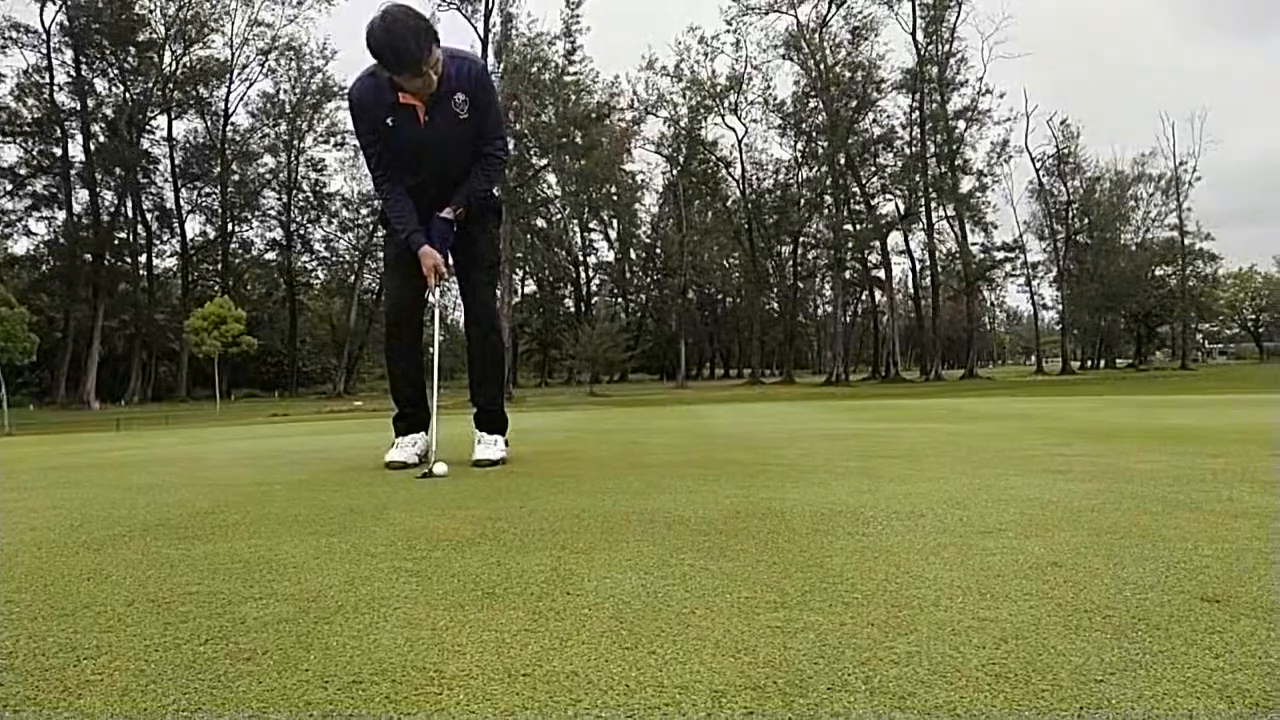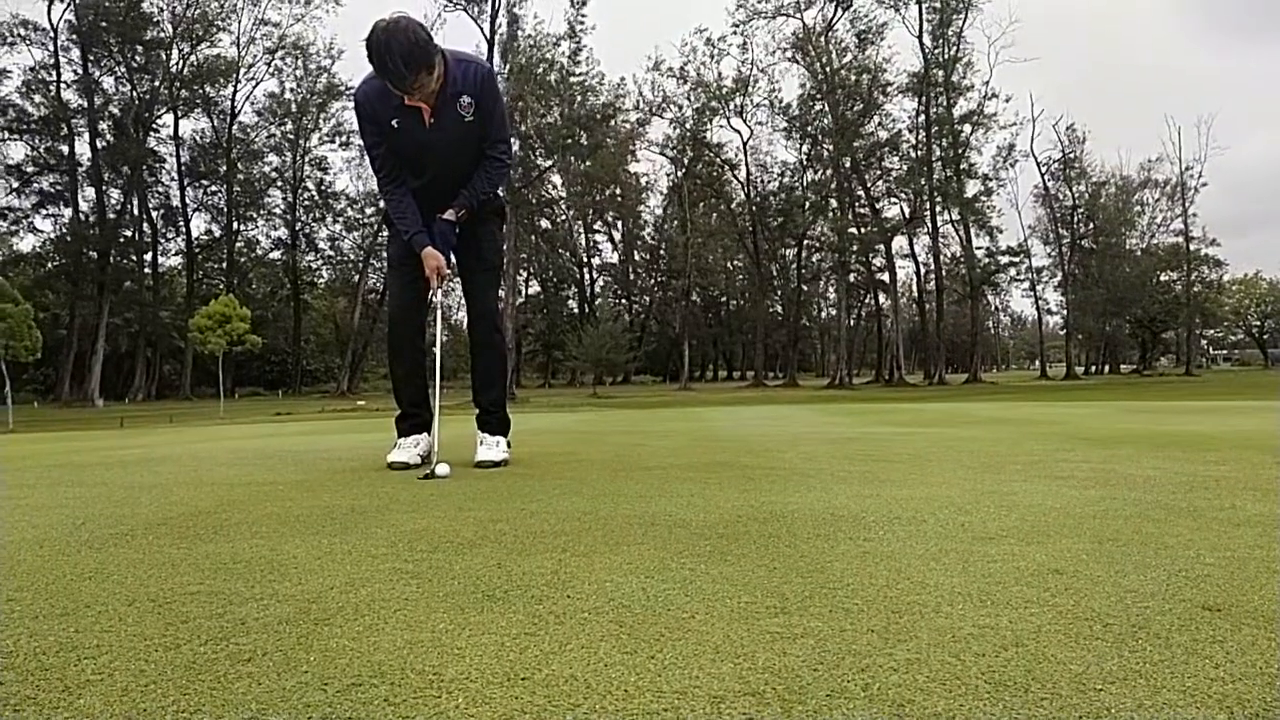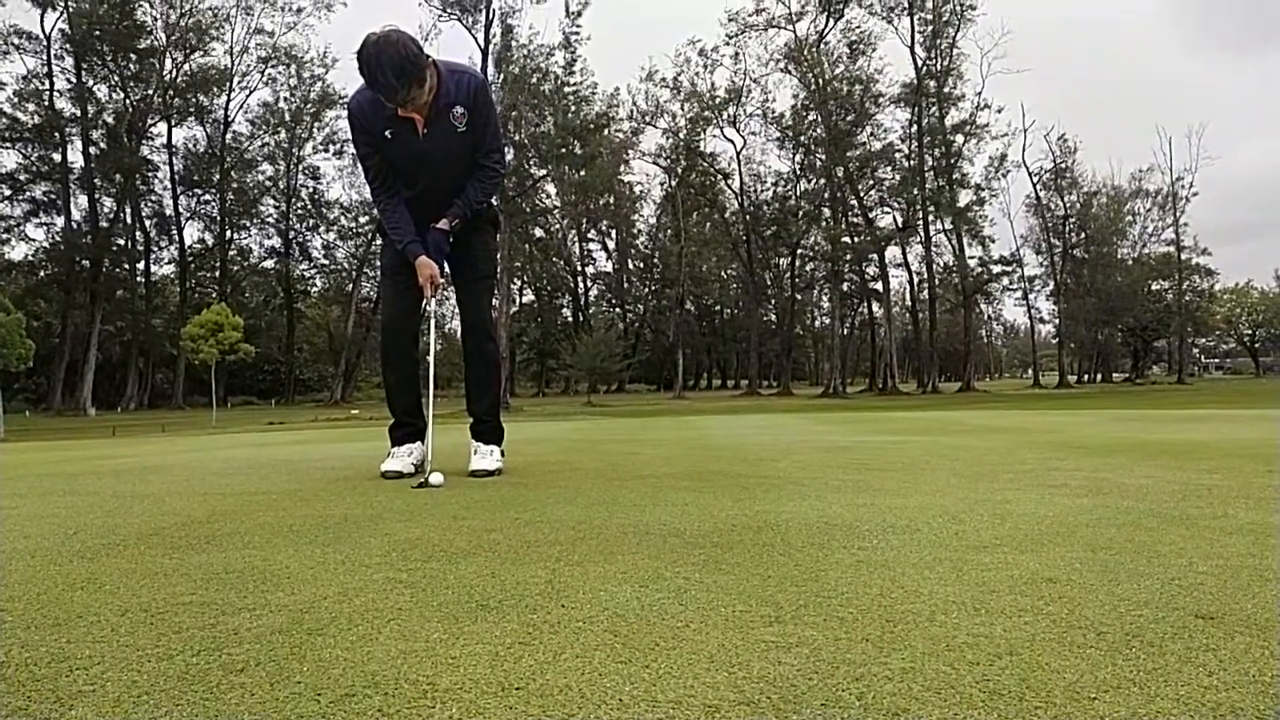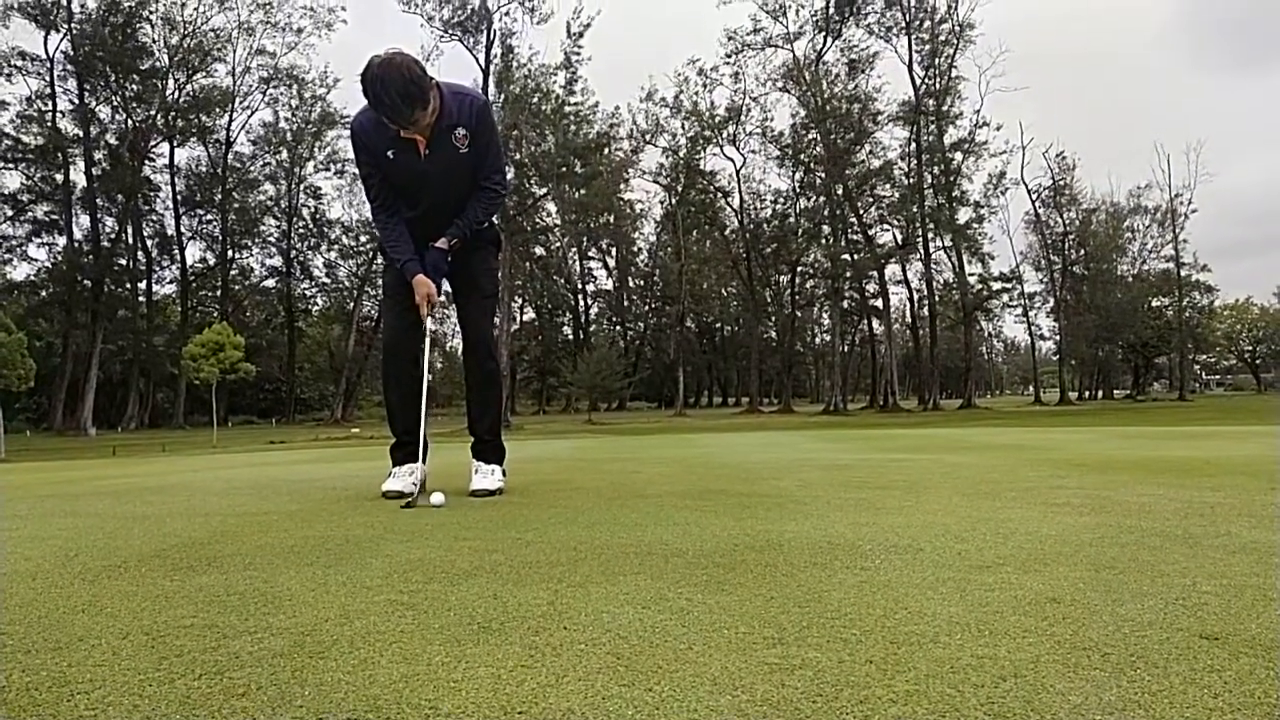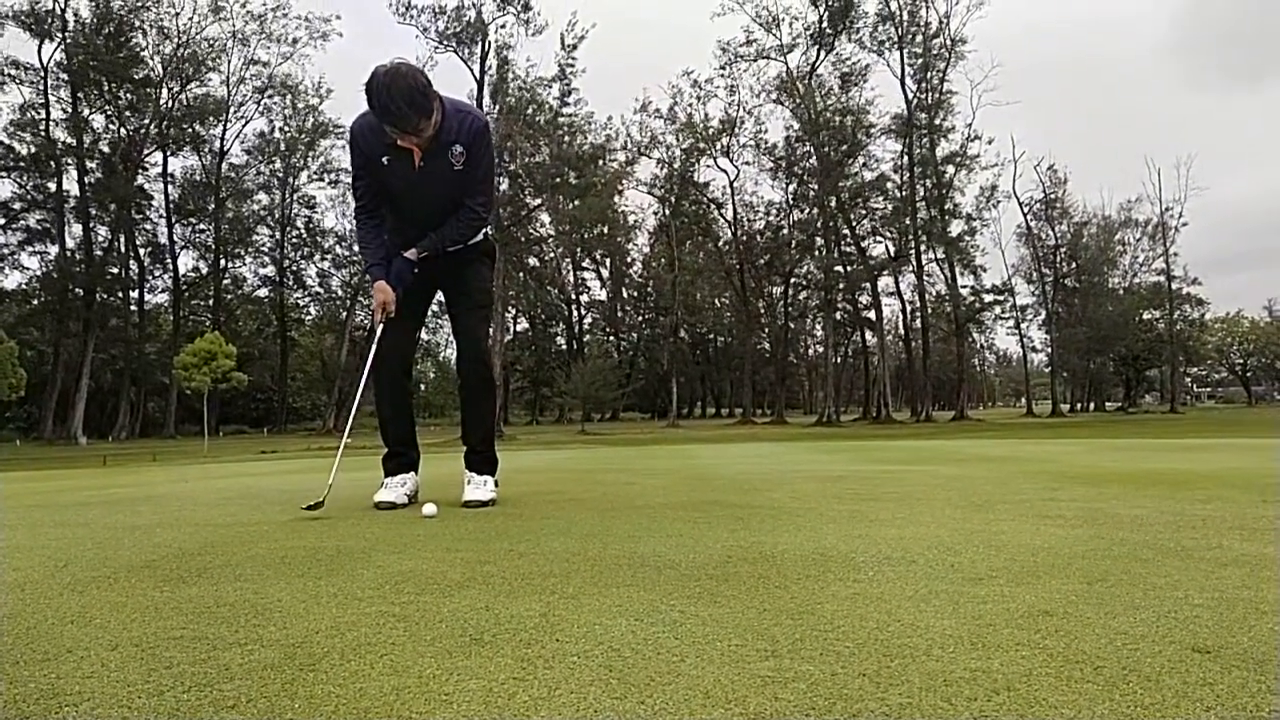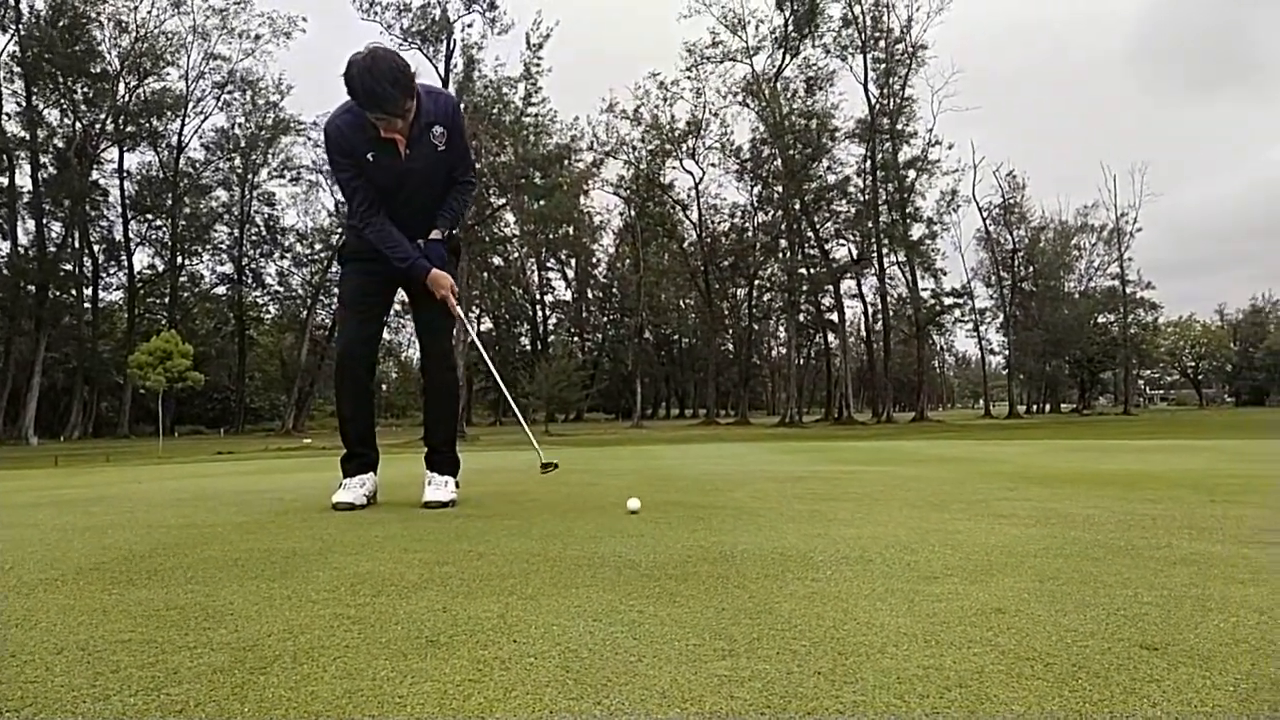
dt=0.7s
person 1, frame 1
left shoulder: (471, 72)
right shoulder: (365, 95)
left elbow: (495, 152)
right elbow: (386, 180)
left wrist: (454, 211)
right wrist: (420, 243)
left hip: (471, 207)
right hip: (408, 214)
left knee: (482, 311)
right knee: (400, 315)
left ankle: (491, 429)
right ankle: (411, 430)
person 1, frame 2
left shoulder: (476, 76)
right shoulder: (370, 98)
left elbow: (499, 156)
right elbow: (390, 181)
left wrist: (456, 213)
right wrist: (422, 244)
left hip: (474, 209)
right hip: (411, 216)
left knee: (484, 312)
right knee: (402, 316)
left ankle: (493, 429)
right ankle: (413, 431)
person 1, frame 3
left shoulder: (469, 86)
right shoulder: (363, 108)
left elbow: (492, 165)
right elbow: (383, 191)
left wrist: (449, 222)
right wrist: (415, 253)
left hip: (468, 218)
right hip: (404, 225)
left knee: (478, 321)
right knee: (395, 325)
left ankle: (487, 438)
right ankle: (407, 439)
person 1, frame 4
left shoulder: (472, 108)
right shoulder: (366, 129)
left elbow: (494, 187)
right elbow: (384, 210)
left wrist: (448, 242)
right wrist: (413, 272)
left hip: (469, 239)
right hip: (407, 246)
left knee: (479, 340)
right knee: (398, 345)
left ankle: (488, 457)
right ankle: (407, 459)
person 1, frame 5
left shoulder: (471, 126)
right shoulder: (365, 134)
left elbow: (477, 210)
right elbow: (367, 213)
left wrist: (418, 254)
right wrist: (378, 275)
left hip: (463, 252)
right hip: (399, 256)
left knee: (474, 353)
right knee: (389, 355)
left ankle: (481, 469)
right ankle: (401, 469)
person 1, frame 6
left shoulder: (444, 107)
right shoulder: (341, 130)
left elbow: (463, 179)
right elbow: (366, 217)
left wrist: (439, 237)
right wrist: (422, 271)
left hip: (433, 247)
right hip: (370, 252)
left knee: (439, 354)
right knee: (353, 354)
left ankle: (442, 470)
right ankle: (360, 470)
